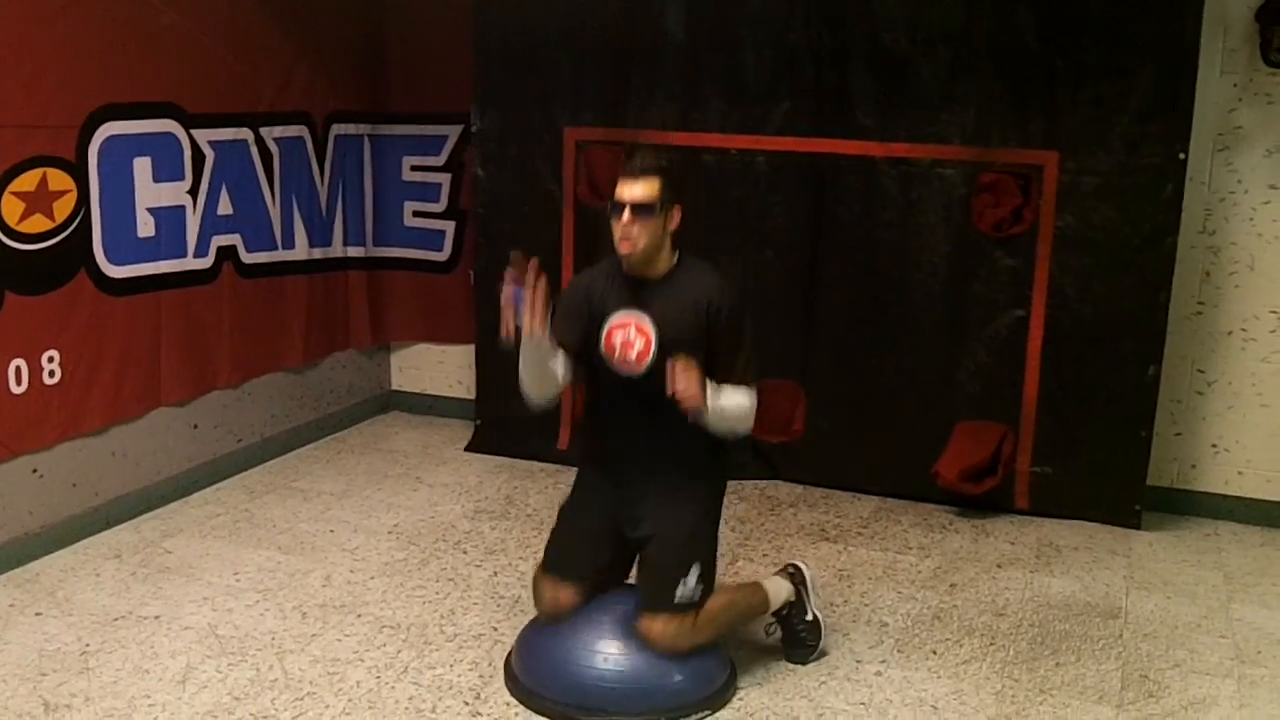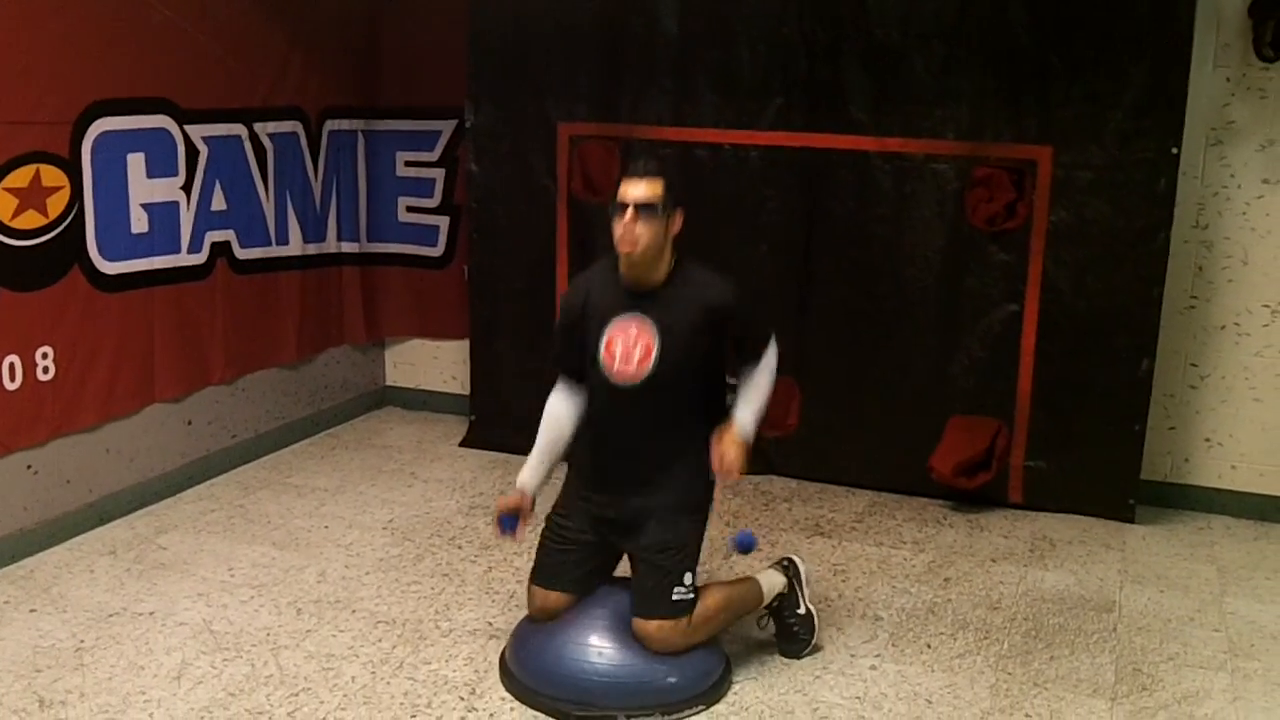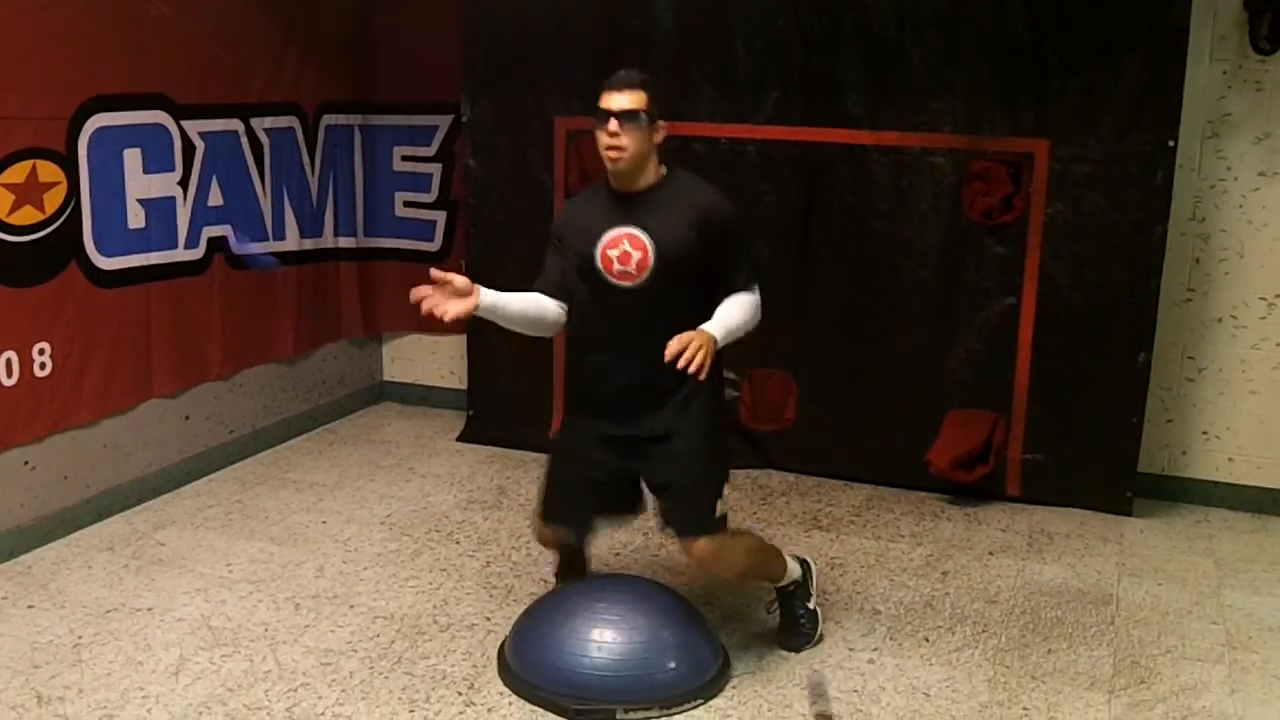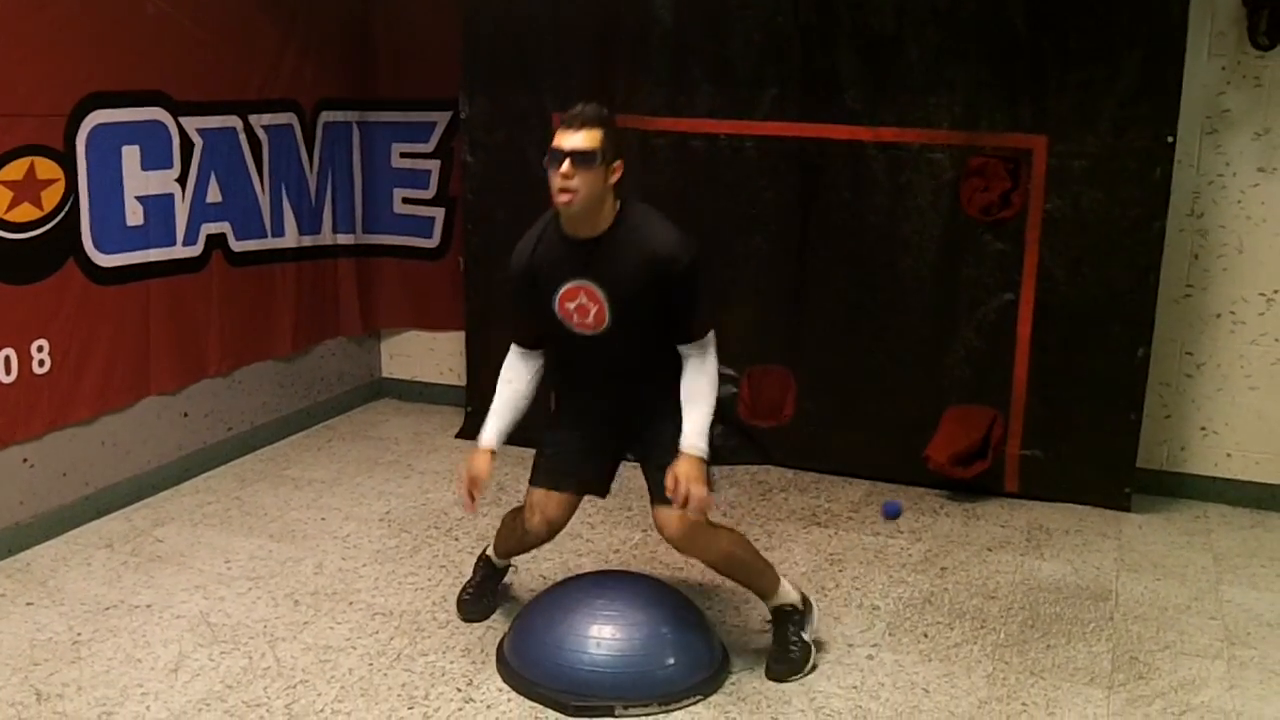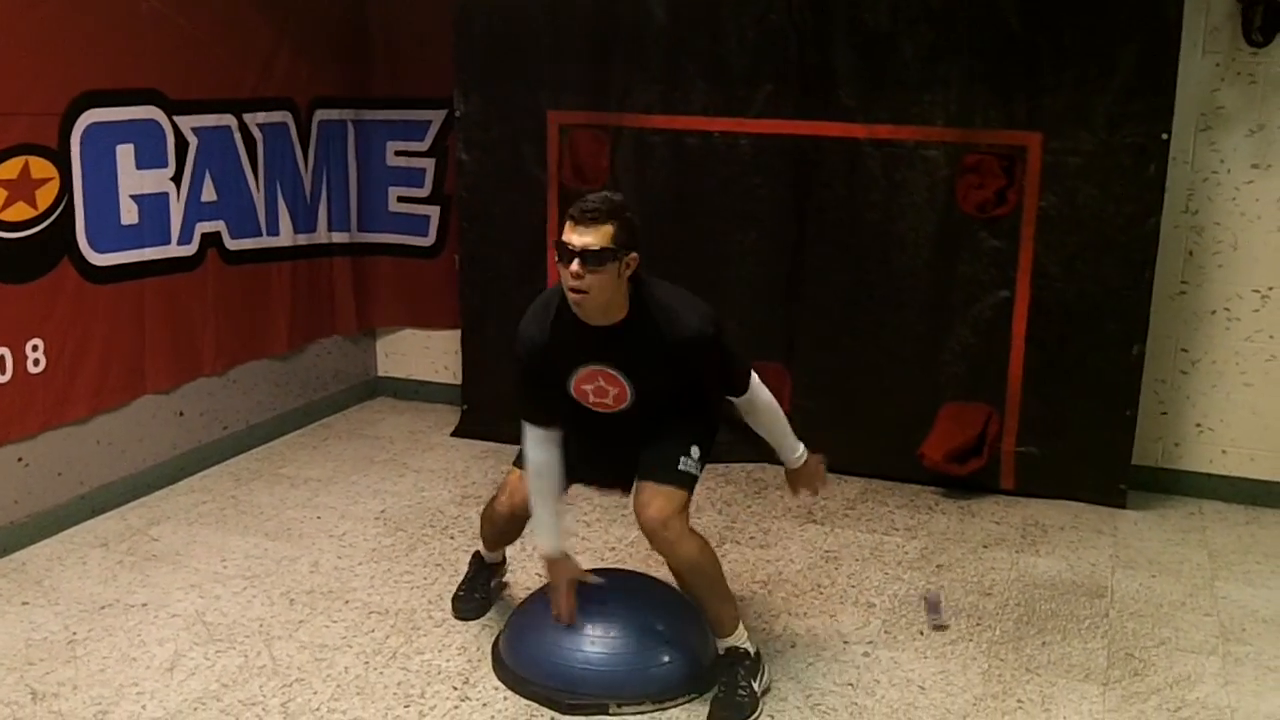
dt=0.3s
person 1, frame 1
left shoulder: (708, 297)
right shoulder: (589, 290)
left elbow: (742, 408)
right elbow: (543, 391)
left wrist: (704, 400)
right wrist: (534, 341)
left hip: (679, 487)
right hip: (603, 480)
left knee: (667, 633)
right knee: (552, 605)
left ankle: (784, 591)
right ankle: (604, 572)
person 1, frame 2
left shoulder: (710, 300)
right shoulder: (585, 296)
left elbow: (761, 357)
right elbow: (569, 391)
left wrist: (740, 426)
right wrist: (528, 482)
left hip: (673, 488)
right hip: (592, 485)
left knee: (660, 634)
right knee: (544, 606)
left ankle: (777, 584)
right ankle: (601, 563)
person 1, frame 3
left shoulder: (702, 206)
right shoulder: (577, 215)
left elbow: (746, 300)
right elbow: (551, 310)
left wrist: (708, 333)
right wrist: (480, 300)
left hip: (676, 401)
right hip: (597, 400)
left knee: (706, 552)
right knee: (556, 530)
left ankle: (792, 574)
right ankle: (573, 557)
person 1, frame 4
left shoulder: (658, 248)
right shoulder: (534, 253)
left elbow: (698, 353)
right elbow: (527, 353)
left wrist: (692, 451)
right wrist: (487, 442)
left hip: (662, 401)
right hip: (583, 400)
left knee: (680, 526)
right knee: (540, 518)
left ankle: (790, 606)
right ankle: (493, 562)
person 1, frame 5
left shoulder: (682, 324)
right shoulder: (541, 330)
left elbow: (747, 392)
right elbow: (543, 434)
left wrist: (798, 456)
right wrist: (553, 551)
left hip: (673, 419)
right hip: (584, 422)
left knee: (659, 516)
right knee: (511, 503)
left ankle: (741, 652)
right ankle: (488, 562)
